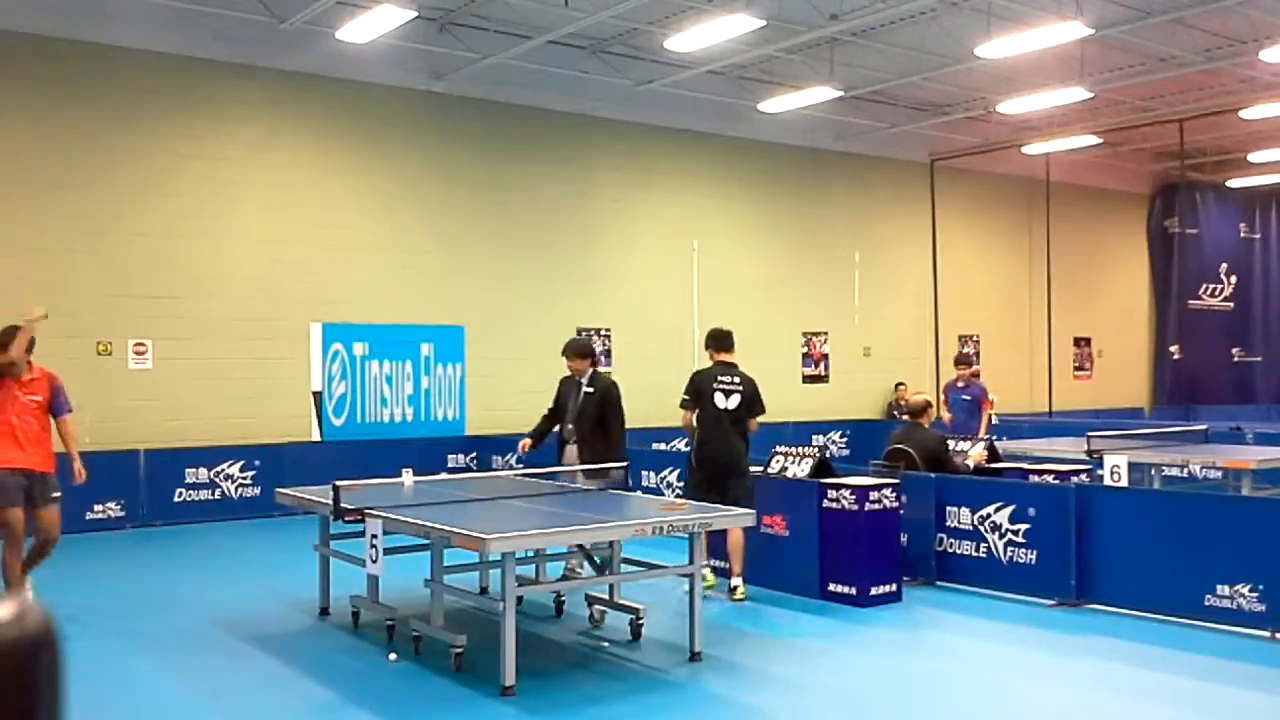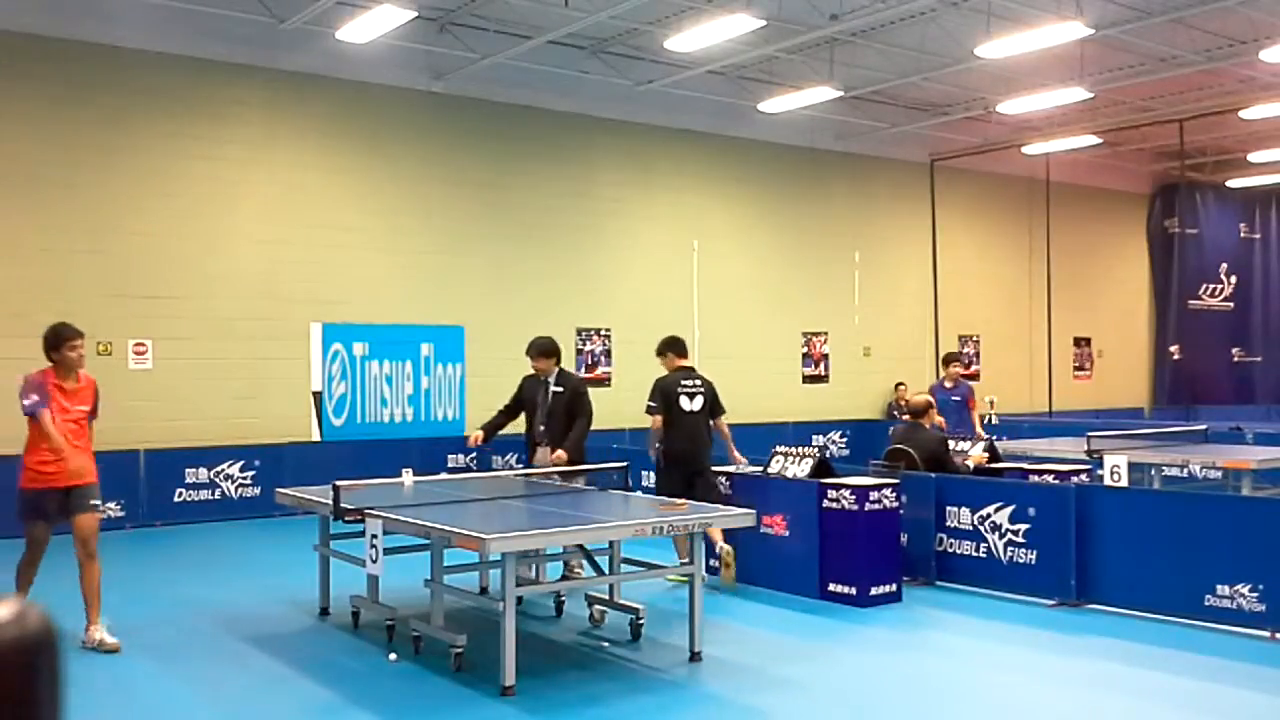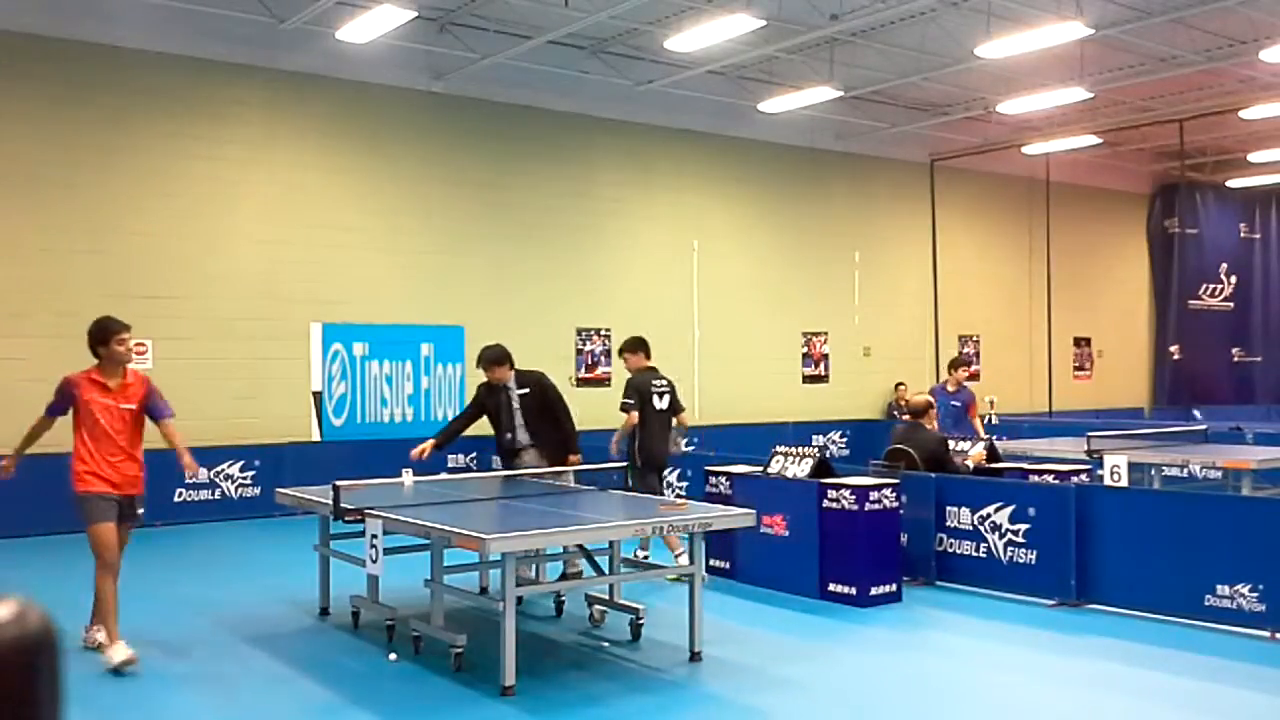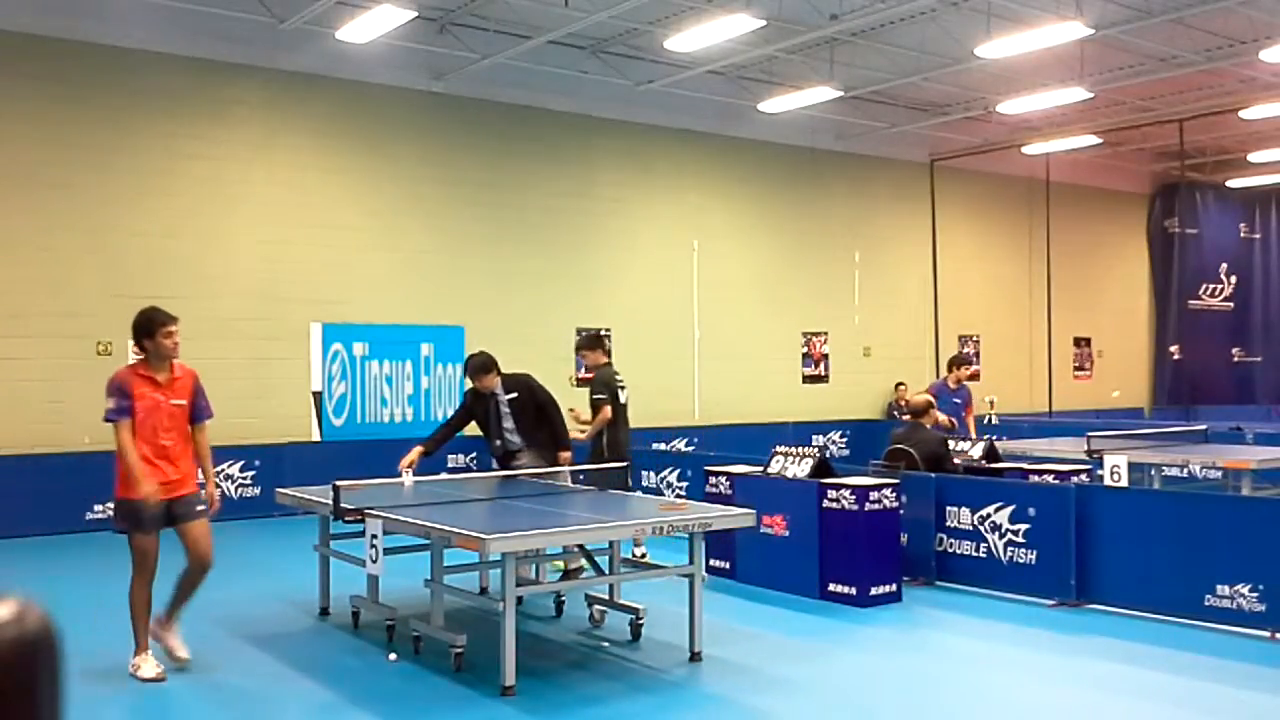
dt=0.4s
person 1, frame 1
left shoulder: (48, 381)
left elbow: (63, 420)
left wrist: (75, 458)
right wrist: (32, 322)
left hip: (42, 467)
left knee: (50, 537)
person 1, frame 2
left shoulder: (90, 385)
right shoulder: (36, 384)
right elbow: (45, 424)
right wrist: (68, 458)
left hip: (83, 479)
right hip: (41, 481)
left knee: (89, 549)
right knee: (34, 550)
left ankle: (94, 629)
person 1, frame 3
left shoulder: (142, 384)
right shoulder: (74, 385)
left elbow: (165, 424)
right elbow: (46, 422)
left wrist: (184, 455)
left hip: (131, 484)
right hip: (93, 484)
left knee: (112, 561)
right knee: (108, 560)
left ankle: (95, 628)
right ankle: (113, 642)
person 1, frame 4
left shoulder: (189, 378)
right shoulder: (123, 381)
left elbow: (199, 432)
right elbow: (123, 436)
left wrist: (210, 480)
right wrist: (140, 480)
left hip: (183, 485)
right hip: (138, 490)
left knee: (202, 559)
right knee: (145, 569)
left ankle: (166, 623)
right ankle: (141, 653)
person 2, frame 1
left shoulder: (700, 378)
right shoulder: (748, 382)
left elbow: (686, 420)
right elbow: (753, 426)
left hip: (705, 458)
right hip: (736, 460)
left ankle: (703, 570)
right ankle: (736, 582)
person 2, frame 2
left shoulder: (663, 384)
right shoulder: (706, 384)
left elbow: (657, 424)
right elbow: (720, 423)
left wrist: (653, 447)
right wrist: (732, 451)
left hip: (673, 458)
right hip: (700, 459)
left ankle: (686, 565)
right ankle: (722, 547)
person 2, frame 3
left shoulder: (635, 383)
right shoulder: (667, 383)
left elbow: (633, 419)
right elbow: (682, 420)
left wrist: (616, 439)
right wrist: (675, 439)
left hip: (642, 454)
right hip: (661, 454)
left ankle: (681, 555)
right ankle: (642, 552)
person 2, frame 4
left shoulder: (600, 378)
right shoulder: (615, 377)
left elbow: (605, 414)
left wrist: (585, 435)
right wrist: (585, 420)
left hip: (606, 448)
right hip: (621, 447)
right ankle: (639, 550)
person 3, frame 1
left shoulder: (605, 386)
right shoulder: (566, 384)
left elbow: (616, 426)
right elbow: (553, 416)
left wrist: (616, 462)
right wrist: (532, 438)
left hip: (591, 457)
right hip: (568, 453)
left ankle: (574, 568)
person 3, frame 2
left shoulder: (573, 384)
right shoulder: (528, 383)
left elbow: (583, 420)
right elbow: (509, 411)
left wrist: (567, 449)
right wrist: (485, 430)
left hip: (563, 457)
right hip: (536, 456)
left ankle: (574, 570)
person 3, frame 3
left shoulder: (536, 381)
right shoulder: (486, 392)
left elbow: (562, 414)
right elbow: (464, 419)
left wrist: (572, 449)
right wrist: (435, 441)
left hip: (548, 455)
right hip: (516, 460)
left ankle: (572, 568)
right ankle: (523, 573)
person 3, frame 4
left shoulder: (523, 383)
right shoulder: (473, 398)
left elbow: (551, 410)
right elbow: (451, 426)
left wrist: (563, 446)
right wrist: (420, 449)
left hip: (545, 454)
right hip: (513, 462)
left ankle: (573, 565)
right ankle: (522, 572)
